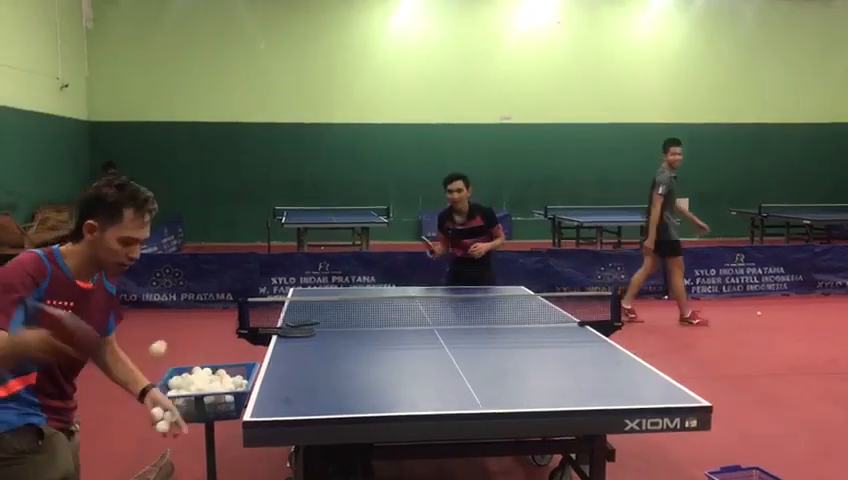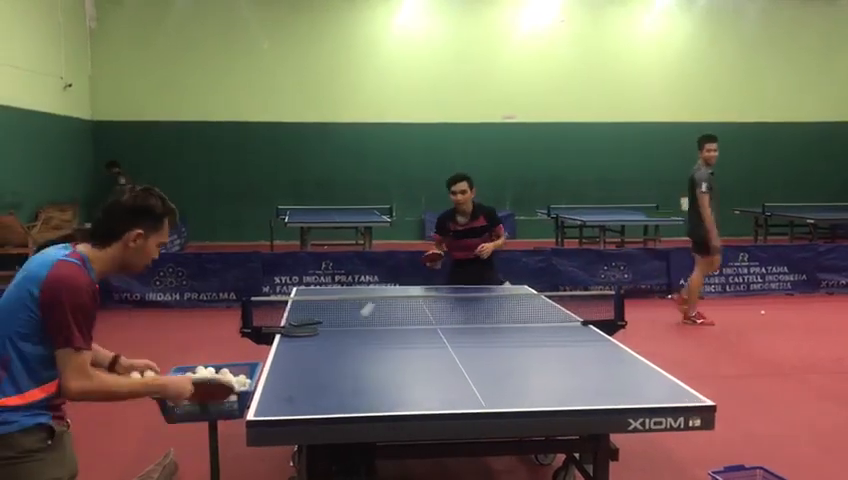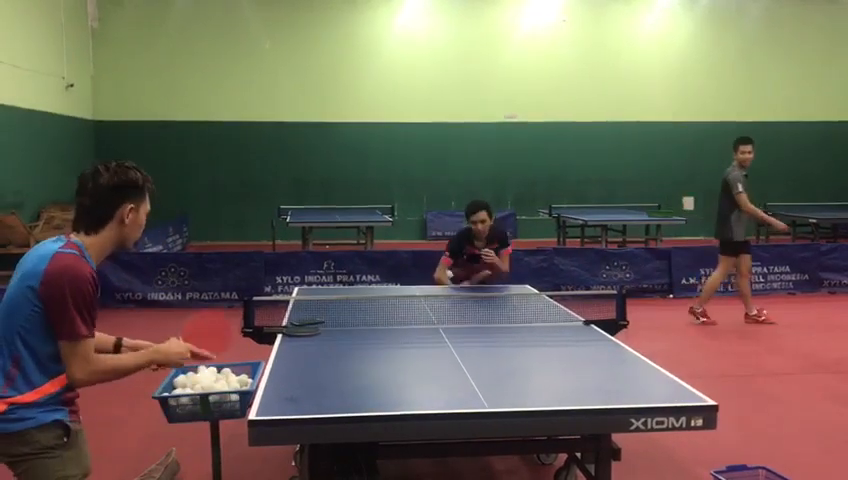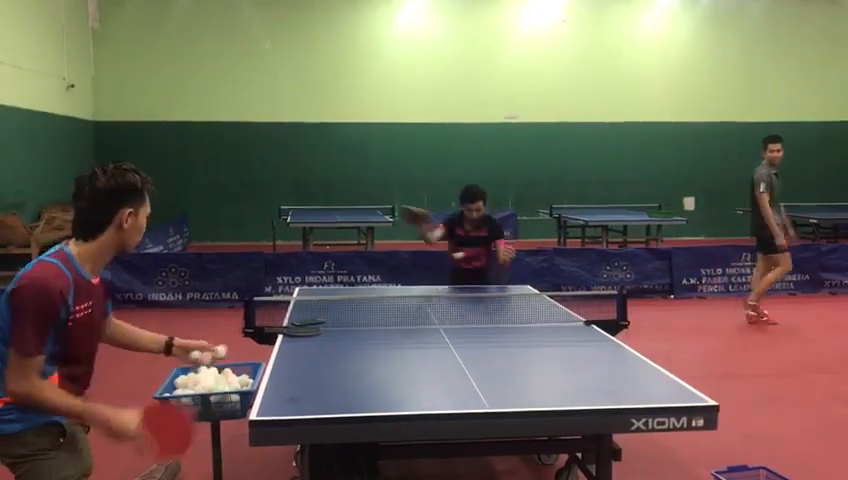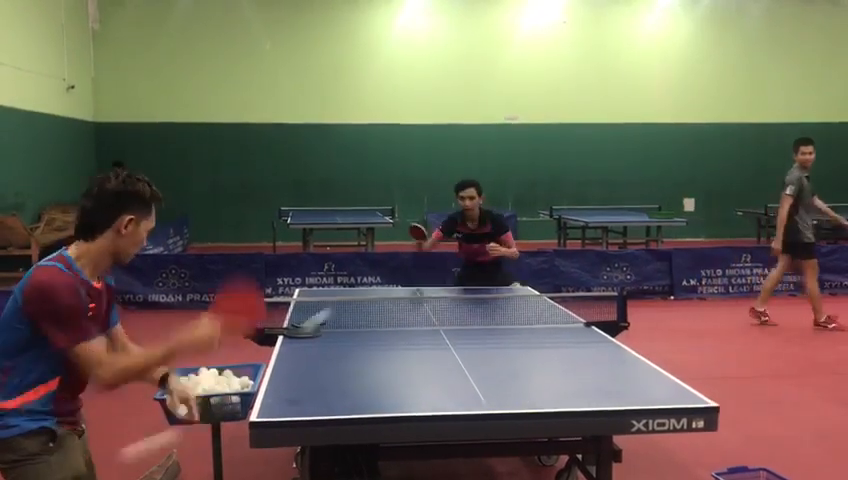
dt=0.3s
person 1, frame 1
left shoulder: (104, 281)
right shoulder: (27, 273)
left elbow: (106, 350)
left wrist: (147, 392)
right wrist: (29, 343)
left hip: (57, 421)
person 1, frame 2
left shoulder: (62, 257)
right shoulder: (70, 280)
right elbow: (77, 383)
left wrist: (118, 363)
right wrist: (157, 386)
left hip: (25, 416)
person 1, frame 3
left shoulder: (56, 250)
right shoulder: (71, 271)
right elbow: (82, 371)
left wrist: (121, 346)
right wrist: (157, 354)
left hip: (34, 414)
right hip: (36, 422)
person 1, frame 4
left shoulder: (96, 272)
right shoulder: (43, 284)
left elbow: (107, 327)
left wrist: (170, 344)
right wrist: (105, 417)
left hip: (63, 423)
right hip: (35, 428)
person 1, frame 5
left shoulder: (98, 280)
right shoulder: (51, 285)
left elbow: (118, 347)
right elbow: (107, 373)
left wrist: (165, 380)
right wrist: (184, 339)
left hip: (59, 423)
right hip: (29, 432)
person 2, frame 1
left shoulder: (669, 176)
right shoulder: (663, 177)
left elbow: (674, 205)
right elbow: (656, 209)
left wrist: (696, 220)
right wrist: (651, 237)
left hip: (661, 232)
right hip: (665, 232)
left knee: (647, 269)
right knee: (677, 271)
left ankle: (627, 305)
right ankle: (685, 314)
person 2, frame 2
left shoulder: (704, 172)
right shoulder: (701, 174)
right elbow: (704, 207)
left wrist: (712, 234)
right wrist: (714, 236)
left hip: (701, 230)
right hip: (701, 230)
left knee: (714, 264)
right knee: (701, 269)
left ankle: (683, 296)
right ankle: (691, 313)
person 2, frame 3
left shoulder: (739, 174)
right shoulder: (734, 175)
right elbow: (746, 206)
right wrist: (773, 222)
left hip: (738, 232)
right hip: (731, 232)
left knee: (744, 271)
right knee: (723, 271)
left ankle: (751, 312)
right ankle: (698, 308)
person 2, frame 4
left shoulder: (772, 173)
right shoulder: (762, 174)
right elbow: (764, 207)
left wrist: (787, 227)
right wrist: (777, 234)
left hip: (770, 229)
right hip: (767, 230)
left knee: (763, 268)
right knee: (784, 266)
left ankle: (755, 310)
right ankle: (752, 301)
person 2, frame 5
left shoulder: (804, 176)
right shoulder: (794, 177)
left elbow: (816, 202)
right elbow: (784, 209)
right wrist: (778, 238)
left hip: (797, 234)
right hip: (799, 235)
left knee: (780, 270)
right knee: (811, 274)
left ankle: (759, 308)
right ankle: (820, 318)
